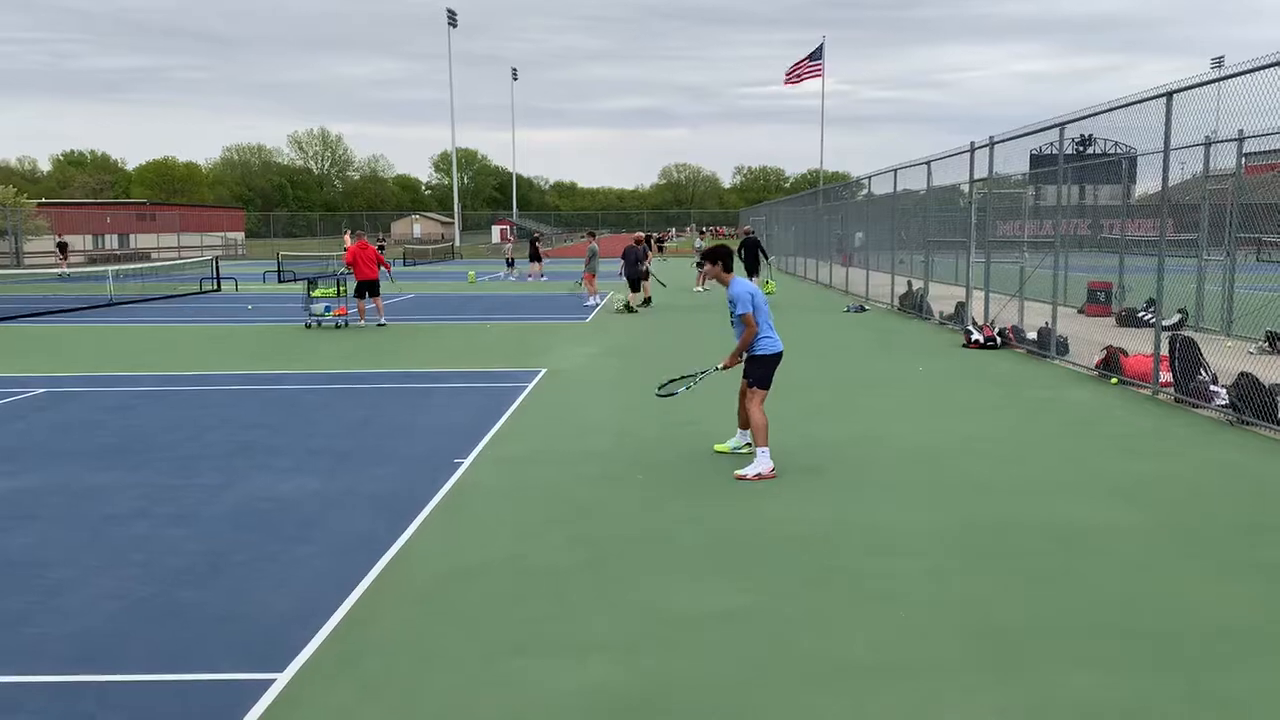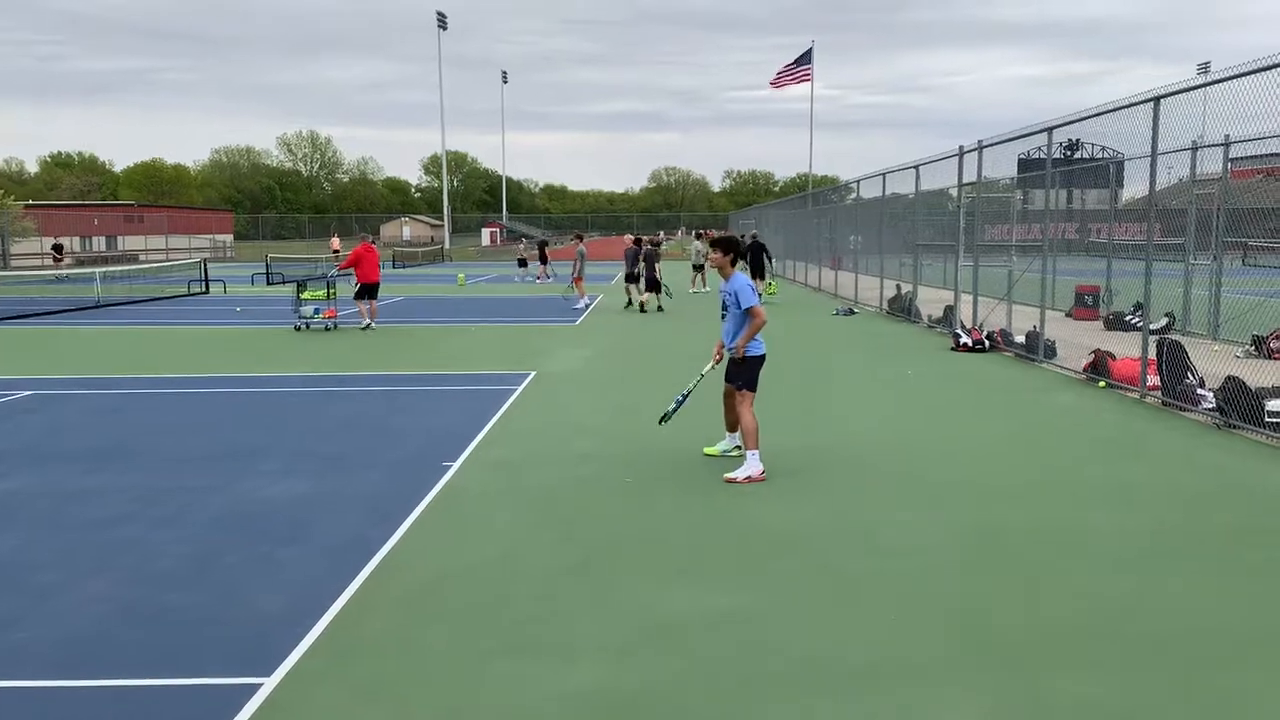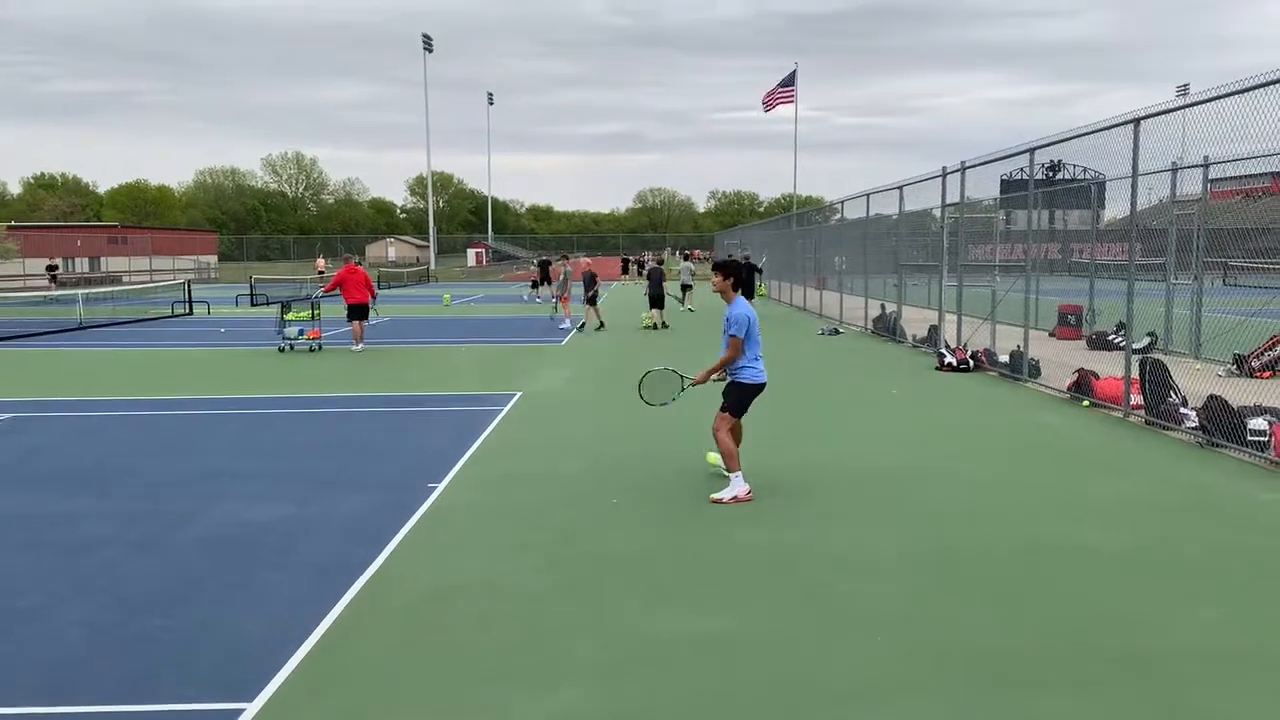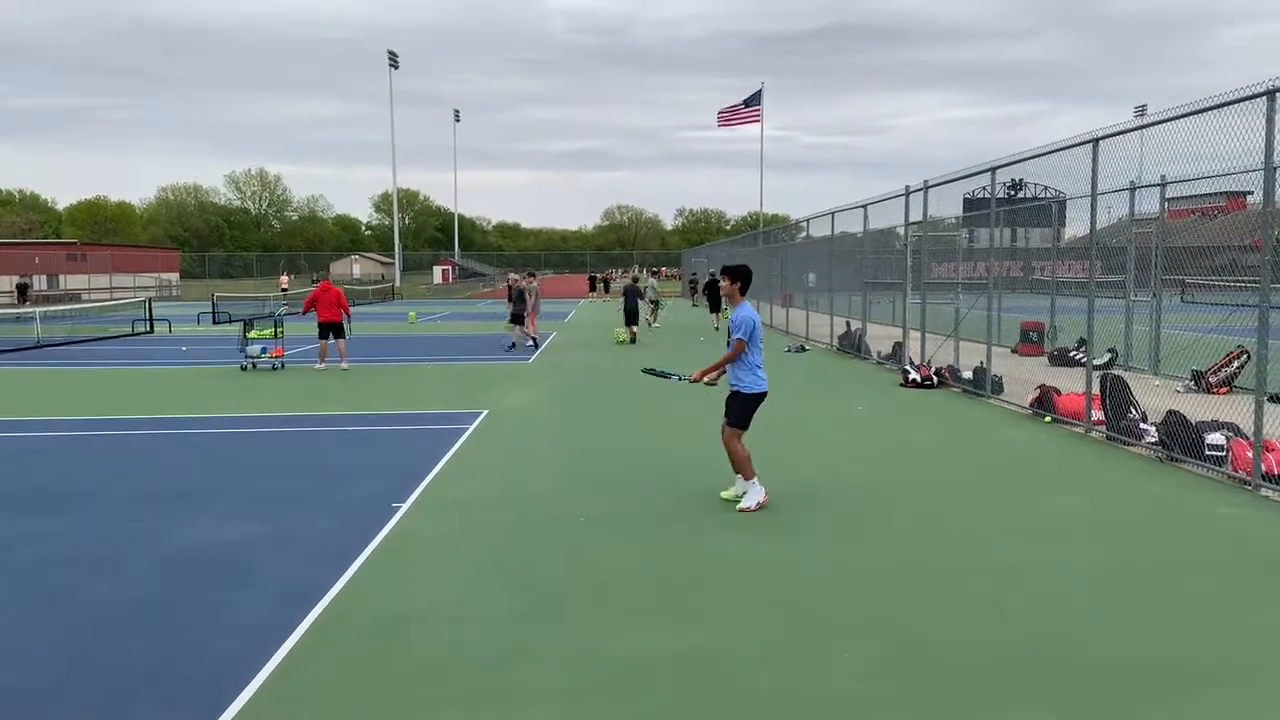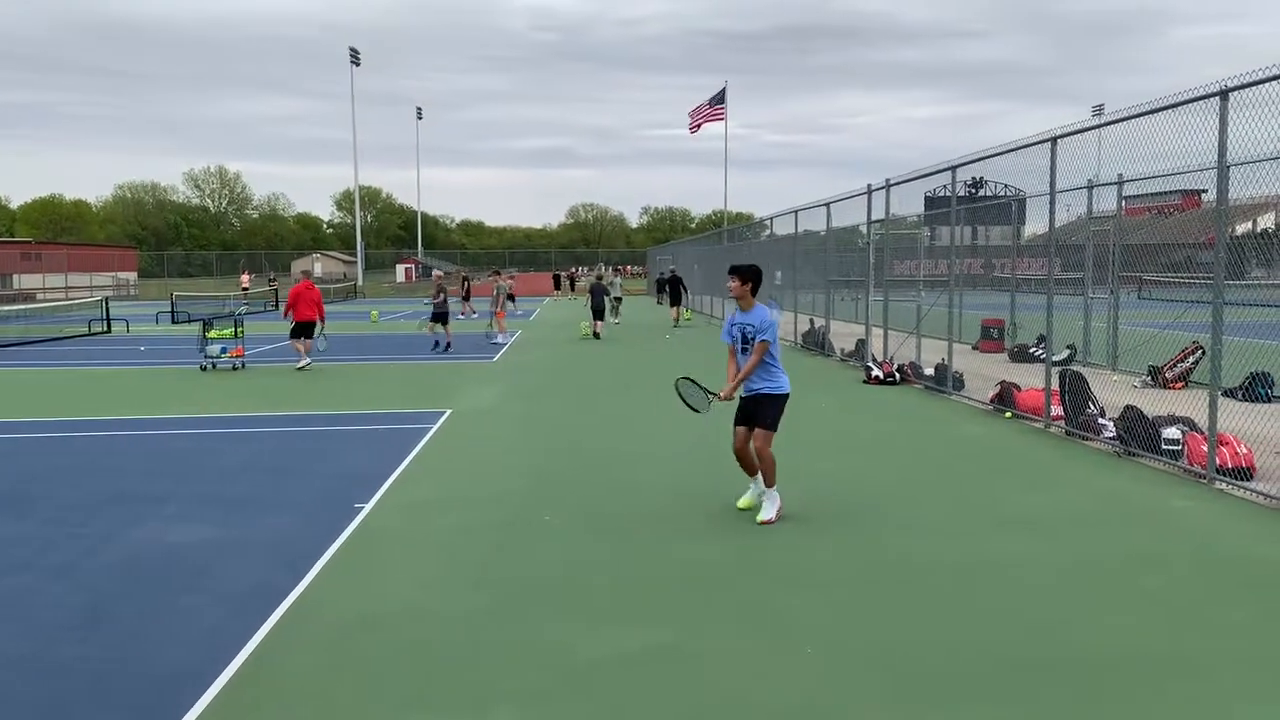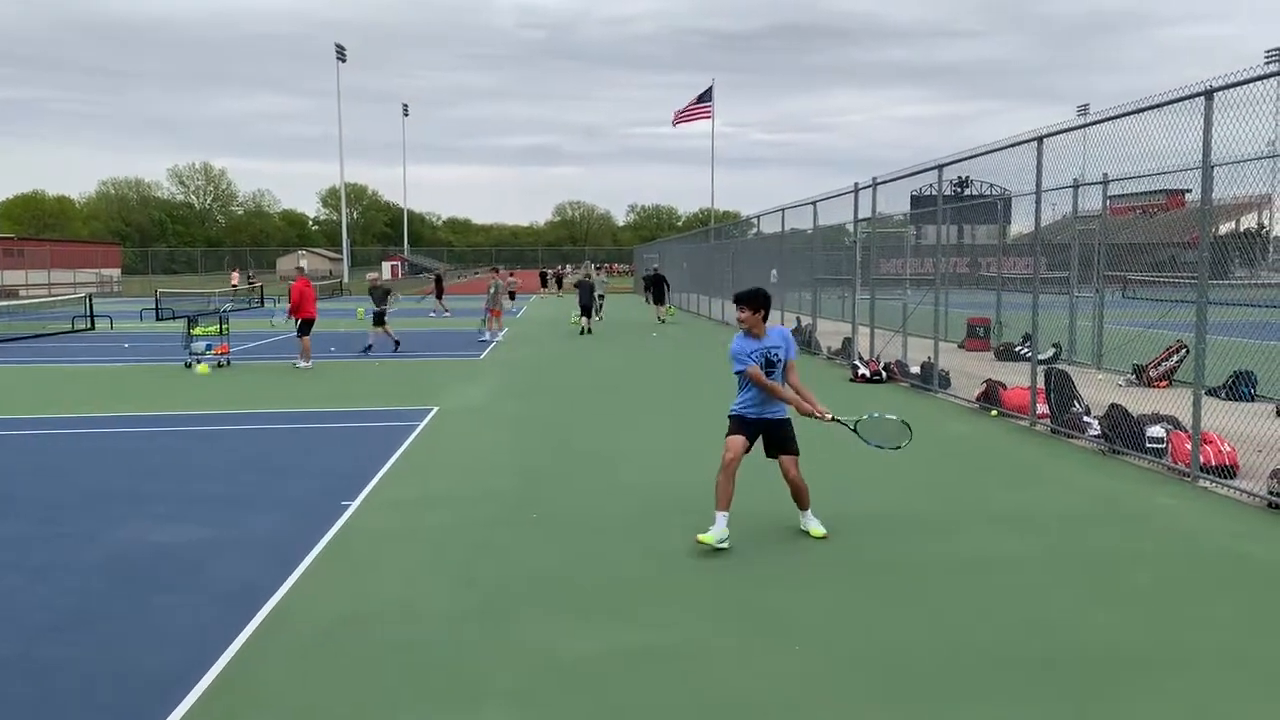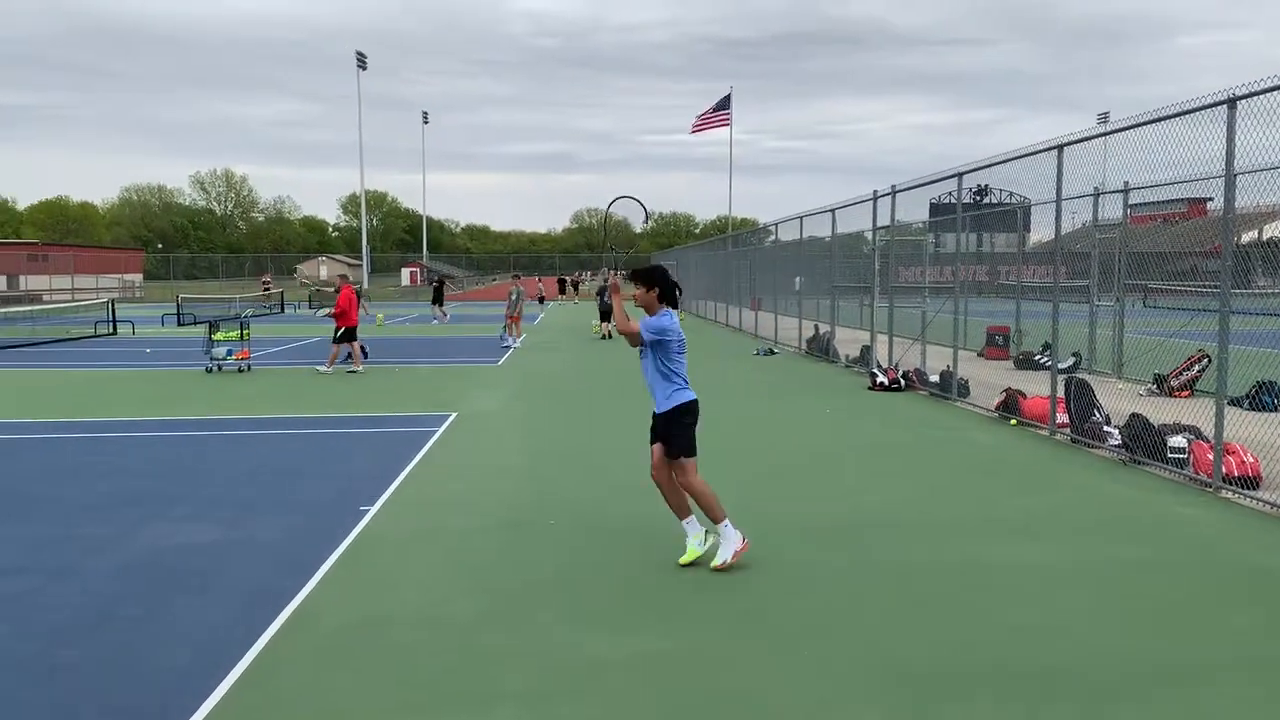
dt=0.7s
person 1, frame 1
left shoulder: (739, 291)
right shoulder: (736, 287)
left elbow: (751, 328)
left wrist: (734, 355)
right wrist: (740, 353)
left hip: (765, 351)
right hip: (759, 350)
left knee: (753, 403)
right knee: (744, 394)
left ankle: (764, 463)
right ankle: (743, 439)
person 1, frame 2
left shoulder: (741, 284)
right shoulder: (726, 284)
left elbow: (760, 318)
left wrist: (741, 344)
right wrist: (721, 345)
left hip: (748, 354)
right hip: (736, 352)
left knee: (743, 405)
right knee: (729, 396)
left ankle: (754, 466)
right ankle: (732, 443)
person 1, frame 3
left shoulder: (739, 312)
right shoulder: (733, 307)
left elbow: (733, 353)
left wrist: (707, 373)
right wrist: (723, 371)
left hip: (747, 378)
right hip: (743, 376)
left knee: (720, 427)
right knee: (731, 420)
left ankle: (739, 486)
right ankle: (728, 460)
person 1, frame 4
left shoulder: (744, 316)
right shoulder: (737, 313)
left elbow: (734, 353)
left wrist: (704, 372)
right wrist: (717, 373)
left hip: (749, 388)
right hip: (741, 386)
left knee: (730, 439)
right knee: (731, 437)
left ankle: (756, 491)
right ankle: (742, 486)
person 1, frame 5
left shoulder: (766, 318)
right shoulder: (732, 319)
left elbow: (756, 358)
right elbow: (733, 357)
left wrist: (733, 387)
right wrist: (729, 387)
left hip: (773, 390)
right hip: (748, 391)
left knee: (761, 446)
right knee: (739, 446)
left ankle: (772, 498)
right ankle: (756, 483)
person 1, frame 6
left shoulder: (783, 335)
right shoulder: (738, 347)
left elbow: (791, 376)
right elbow: (765, 384)
left wrist: (815, 404)
right wrist: (800, 405)
left hip: (777, 416)
right hip: (744, 414)
left knee: (792, 475)
right knee: (729, 459)
left ankle: (807, 517)
right ankle: (720, 528)
person 1, frame 7
left shoulder: (662, 322)
right shoulder: (659, 319)
left elbow: (623, 329)
right elbow: (631, 334)
left wrist: (615, 295)
right wrist: (618, 294)
left hip: (679, 407)
right hip: (664, 409)
left knee: (687, 477)
right knee: (660, 472)
left ankle: (731, 537)
right ankle: (696, 536)
